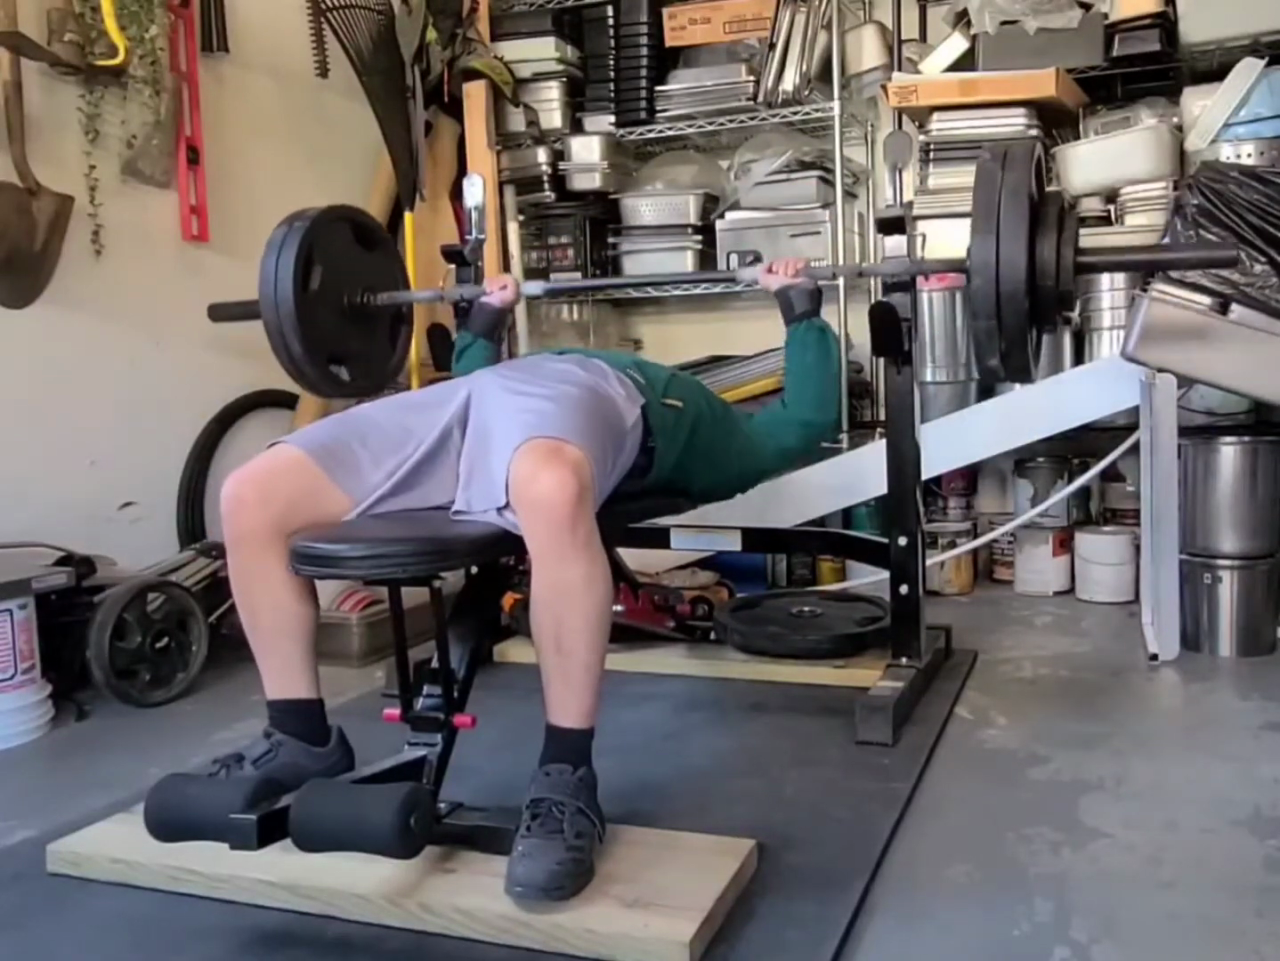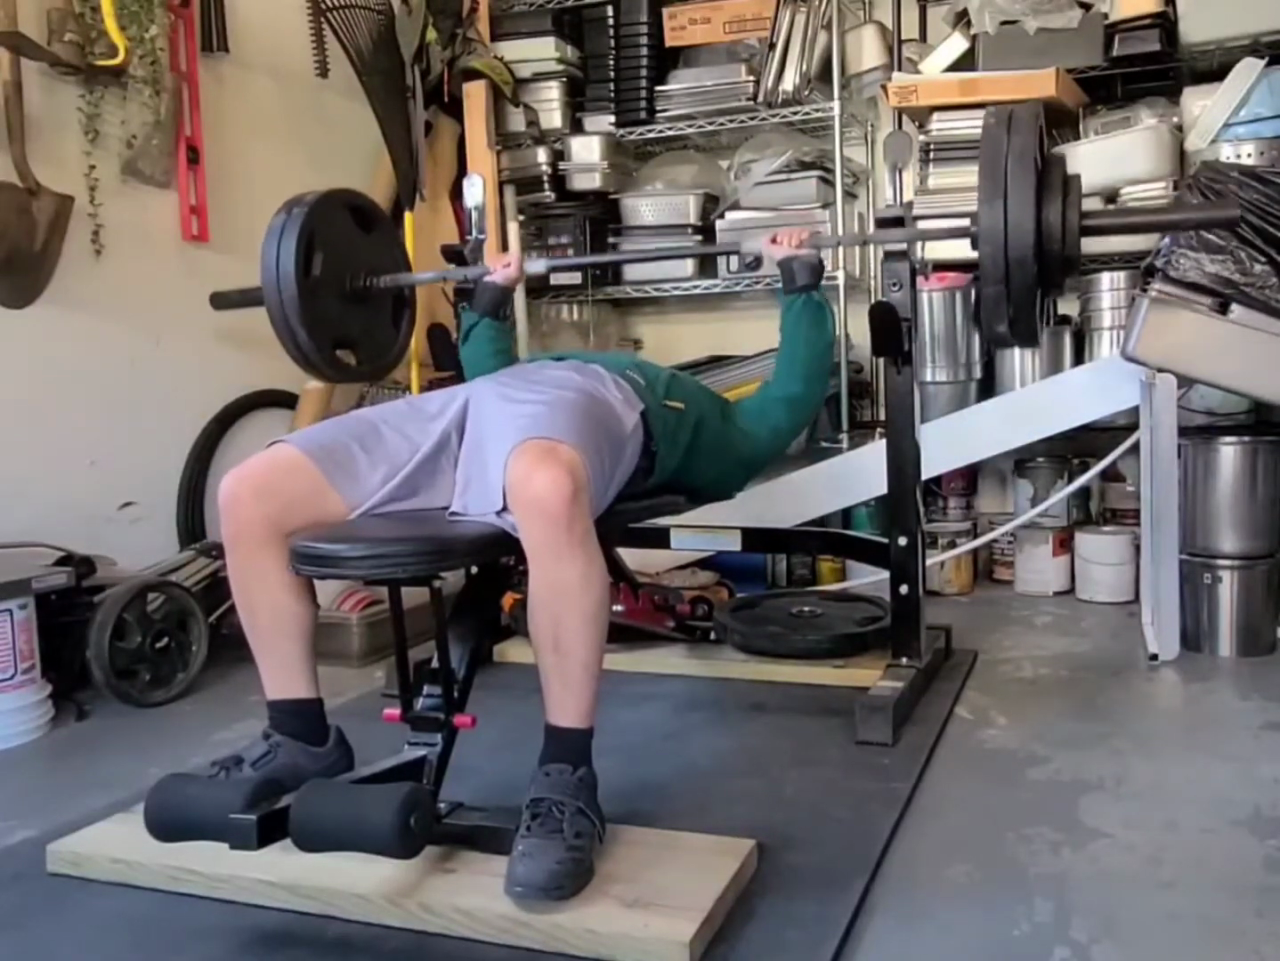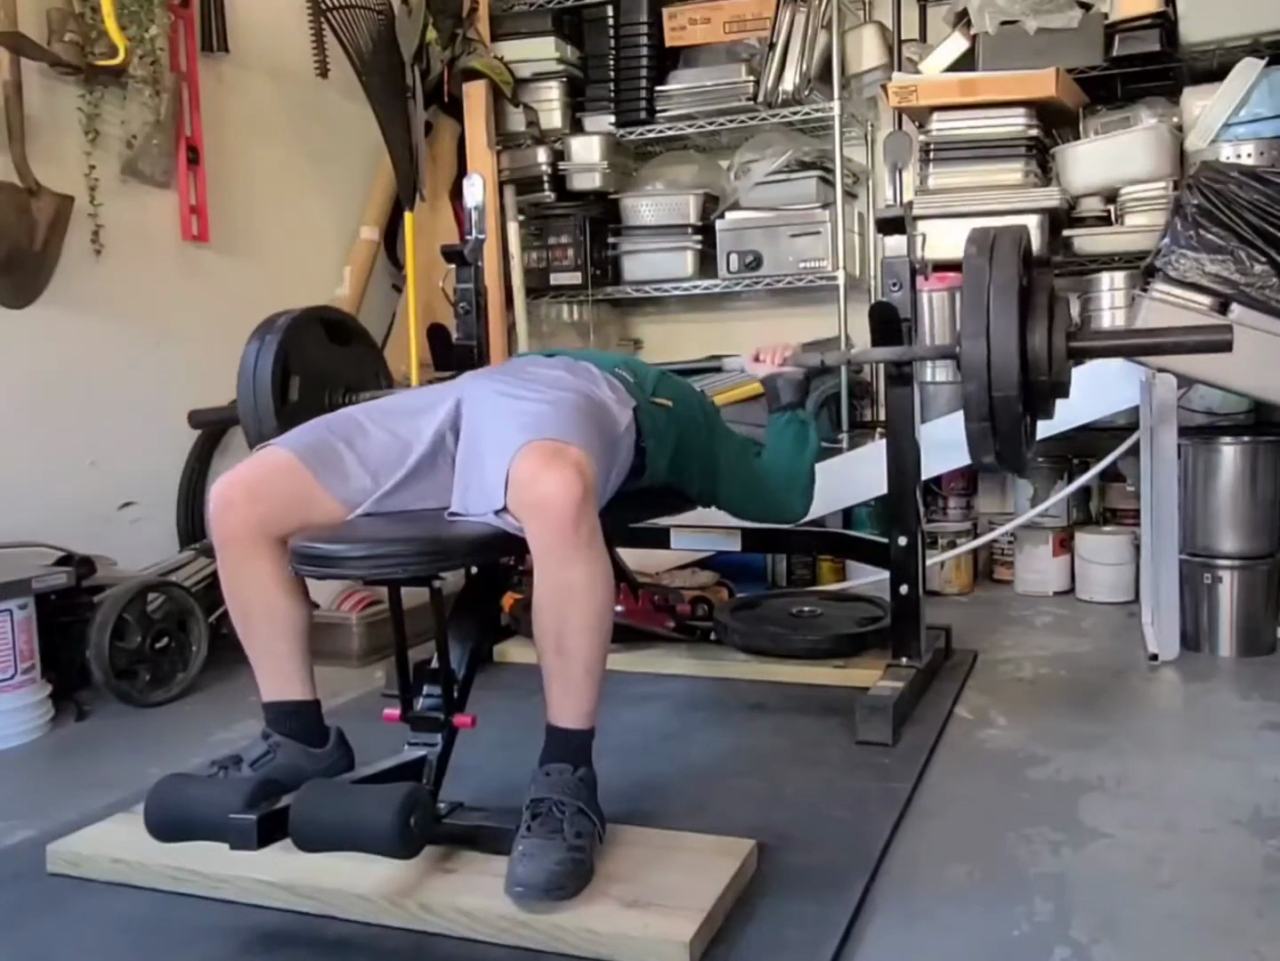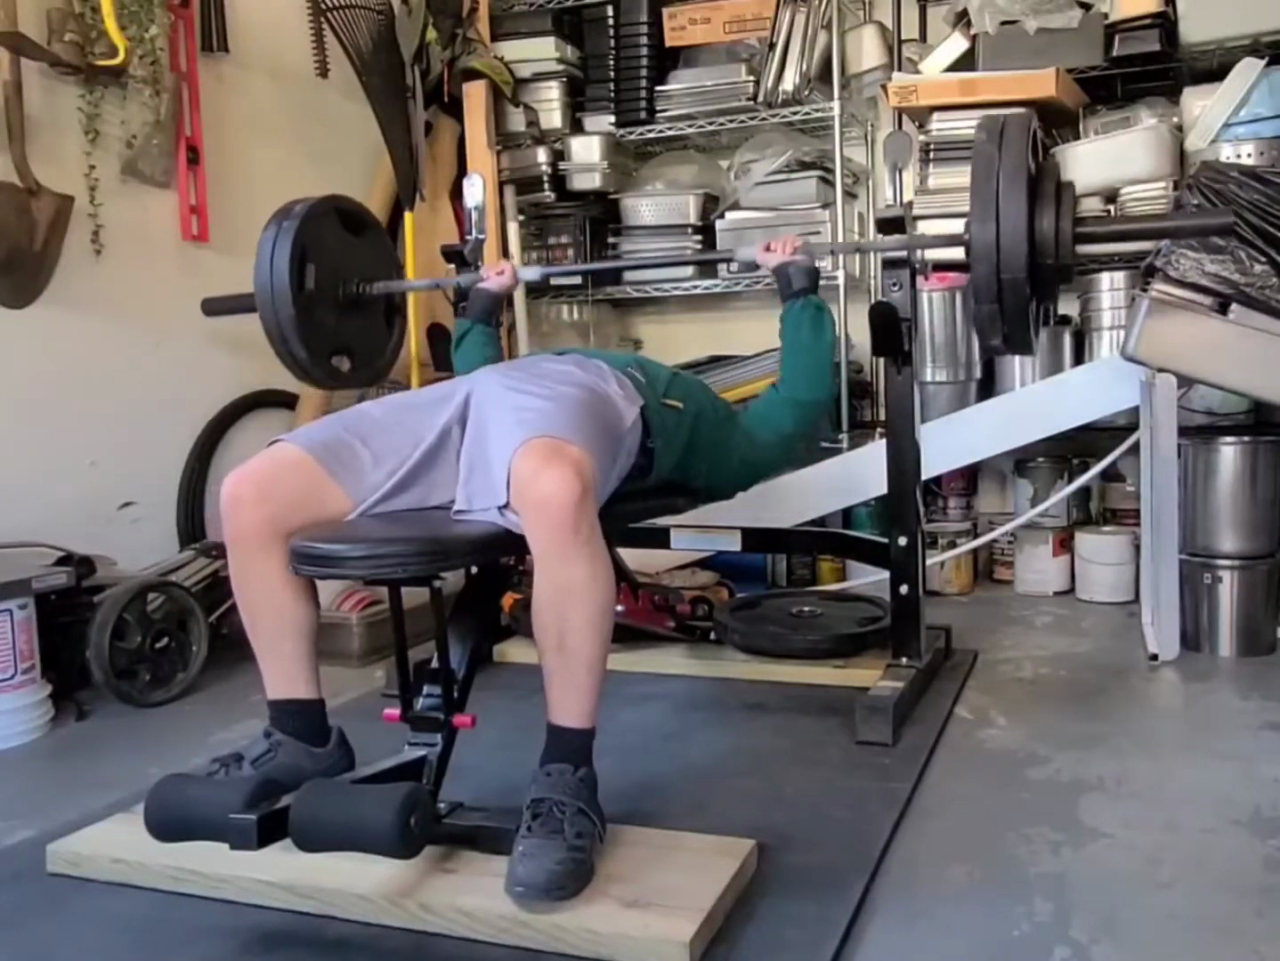
dt=0.5s
person 1, frame 1
left shoulder: (720, 436)
left elbow: (809, 419)
right elbow: (485, 382)
left wrist: (799, 306)
right wrist: (485, 317)
left knee: (551, 493)
right knee: (250, 498)
left ankle: (565, 782)
right ankle: (301, 739)
person 1, frame 2
left shoulder: (722, 436)
left elbow: (797, 395)
right elbow: (488, 372)
left wrist: (801, 278)
right wrist: (488, 299)
left knee: (547, 494)
right knee: (247, 497)
left ankle: (566, 780)
right ankle: (303, 741)
person 1, frame 3
left shoulder: (698, 427)
left elbow: (783, 496)
left wrist: (784, 390)
right wrist: (474, 380)
left knee: (556, 494)
right knee: (238, 503)
left ankle: (565, 780)
right ankle: (299, 741)
person 1, frame 4
left shoulder: (722, 436)
left elbow: (803, 403)
right elbow: (485, 379)
left wrist: (797, 290)
right wrist: (483, 306)
left knee: (554, 495)
right knee: (249, 496)
left ankle: (567, 781)
right ankle: (303, 742)
